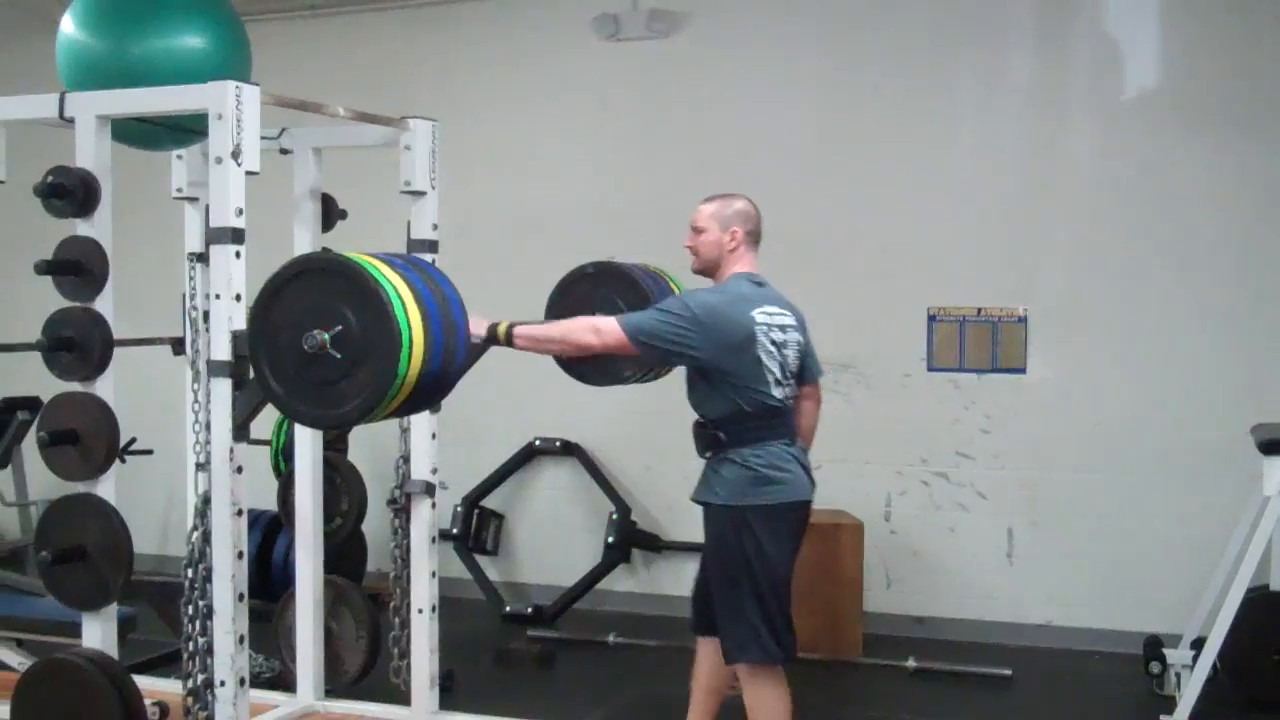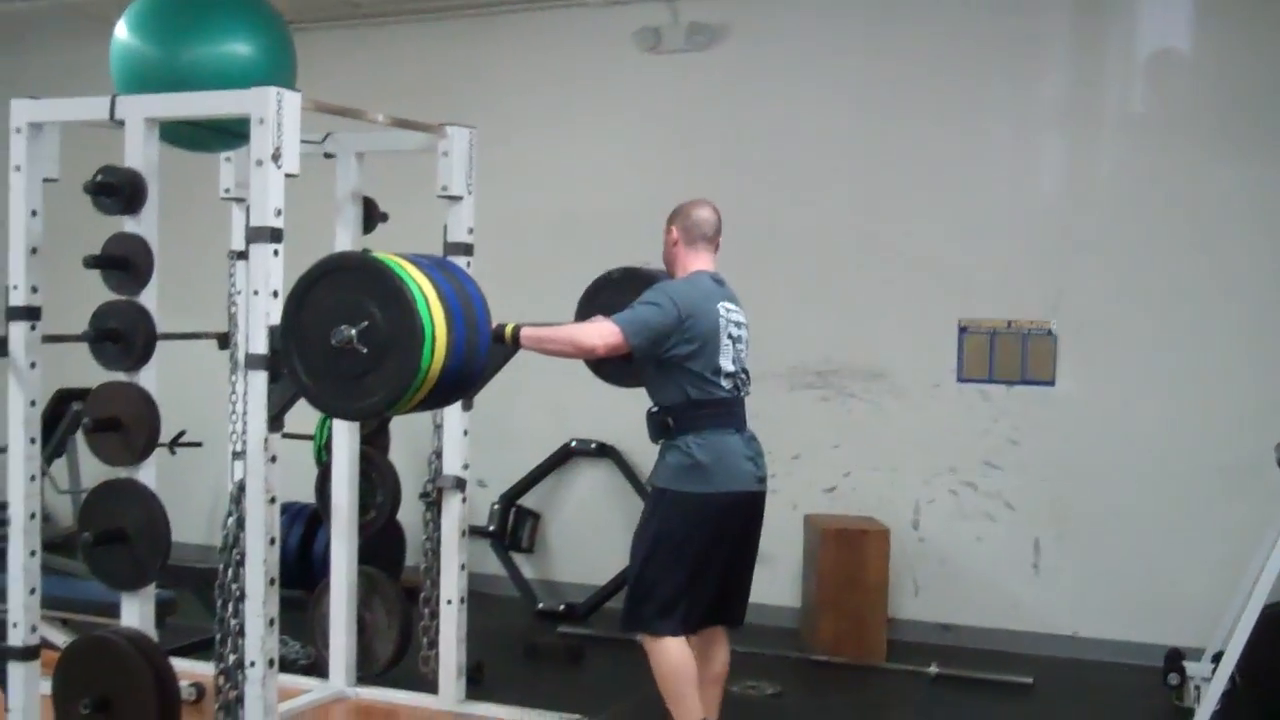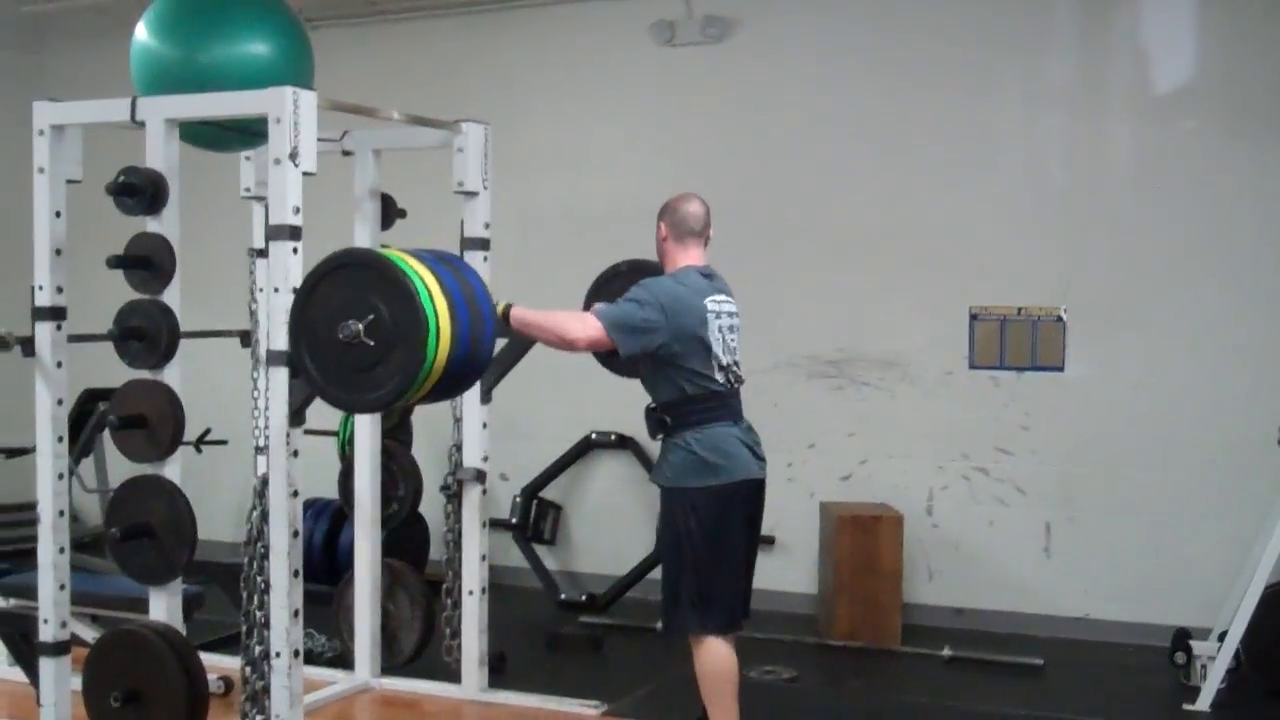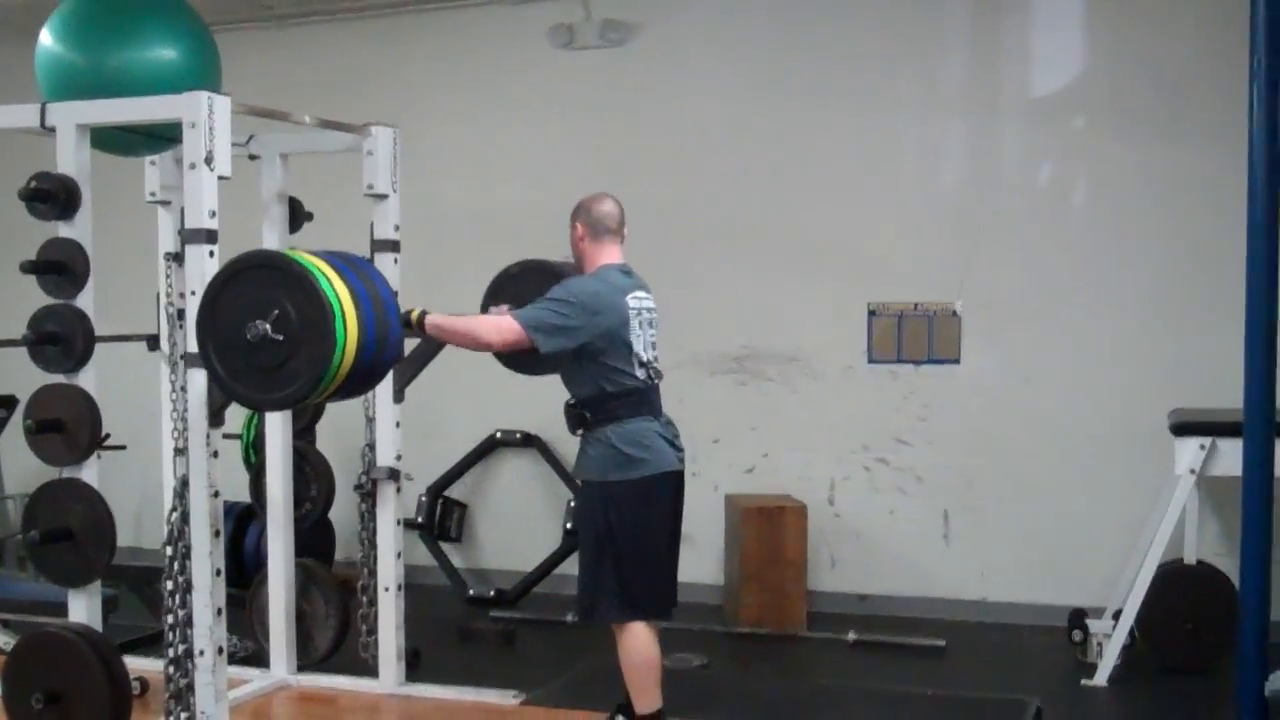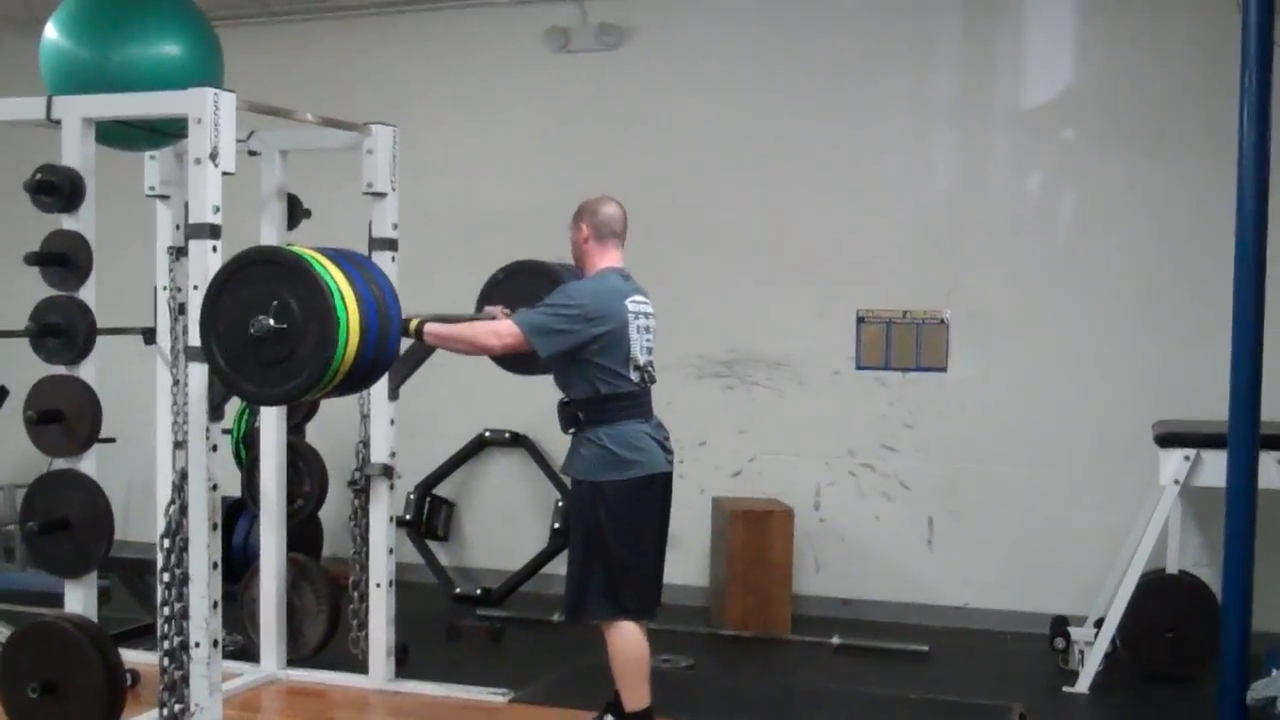
dt=0.5s
person 1, frame 1
left shoulder: (710, 309)
right shoulder: (784, 310)
left elbow: (599, 336)
right elbow: (809, 396)
left wrist: (501, 332)
left hip: (748, 489)
right hip: (778, 483)
left knee: (753, 645)
right knee: (715, 621)
person 1, frame 2
left shoulder: (675, 297)
right shoulder: (725, 301)
left elbow: (597, 341)
left wrist: (509, 333)
right wrist: (620, 325)
left hip: (697, 473)
right hip: (740, 471)
left knee: (657, 619)
right knee: (709, 619)
person 1, frame 3
left shoulder: (663, 295)
right shoulder: (717, 291)
left elbow: (581, 334)
left wrist: (505, 313)
right wrist: (619, 318)
left hip: (702, 468)
right hip: (735, 462)
left knee: (706, 620)
right knee: (715, 613)
person 1, frame 4
left shoulder: (585, 294)
right shoulder: (632, 289)
left elbow: (496, 335)
left wrist: (417, 320)
right wrist: (521, 318)
left hip: (622, 462)
right hip: (650, 455)
left knee: (628, 607)
right knee: (637, 601)
person 1, frame 5
left shoulder: (587, 297)
right shoulder: (630, 295)
left elbow: (496, 340)
left wrist: (418, 329)
right wrist: (516, 318)
left hip: (613, 463)
right hip: (640, 458)
left knee: (617, 606)
right knee: (623, 601)
